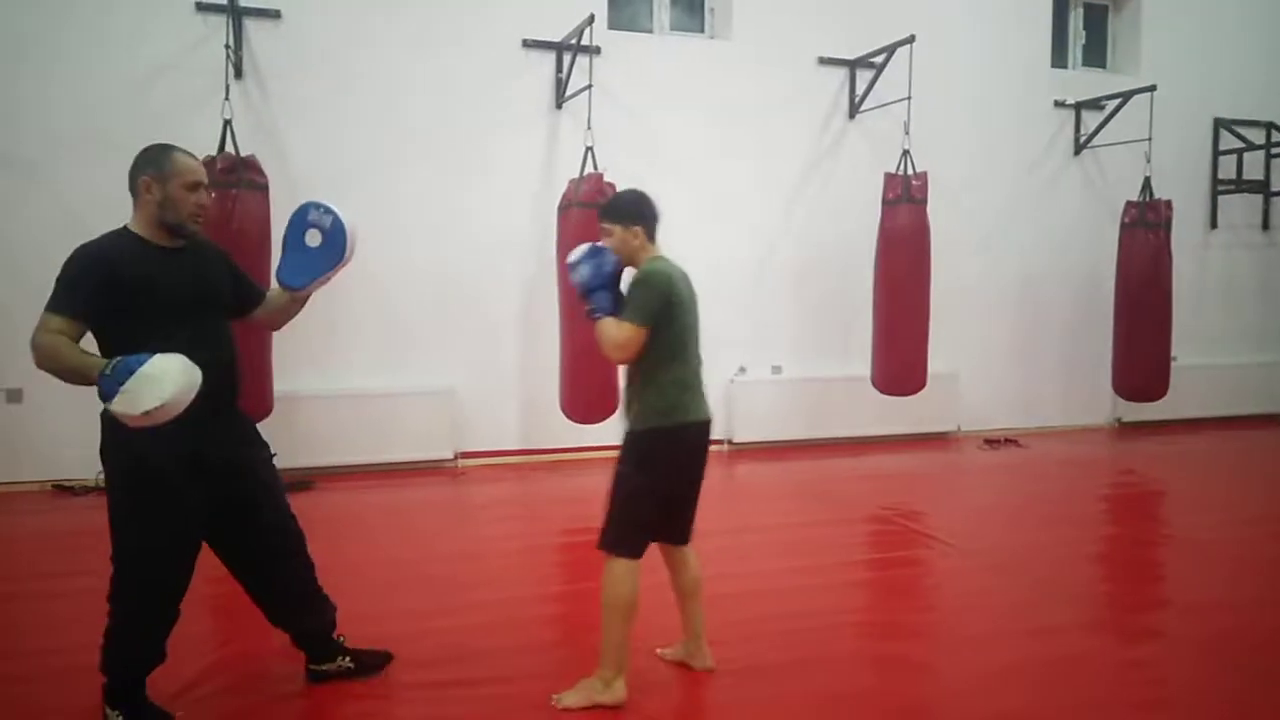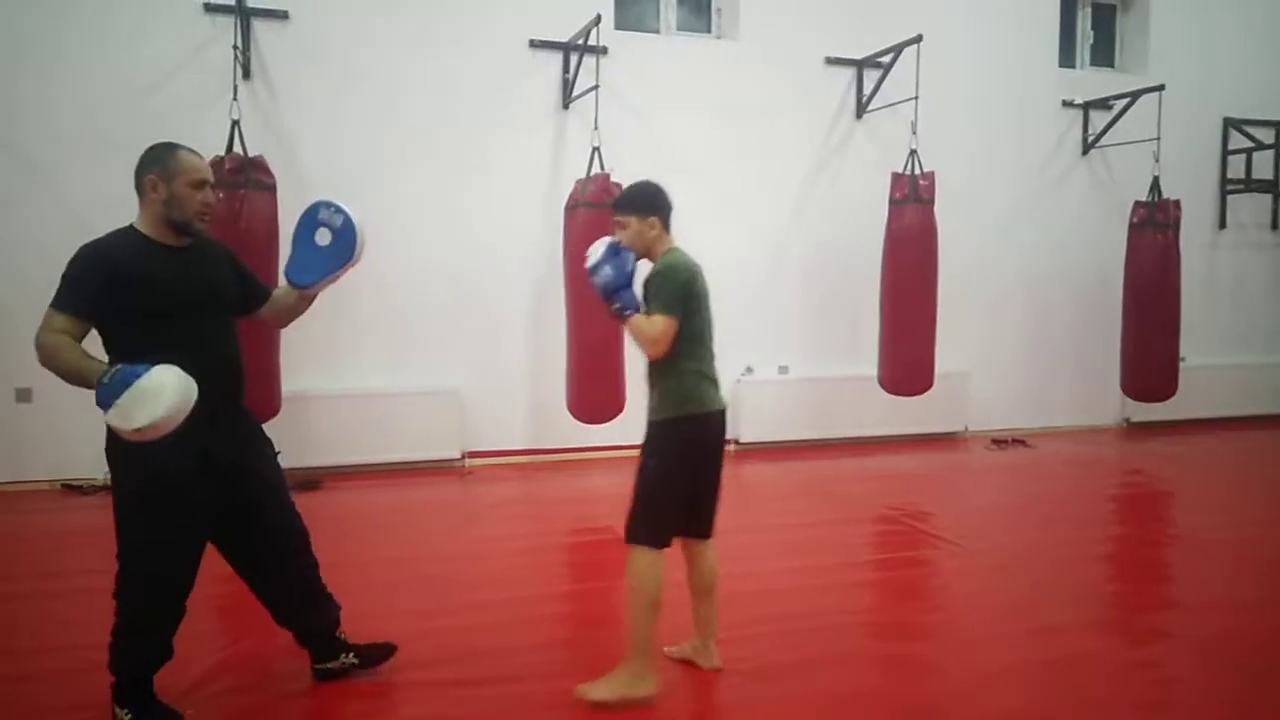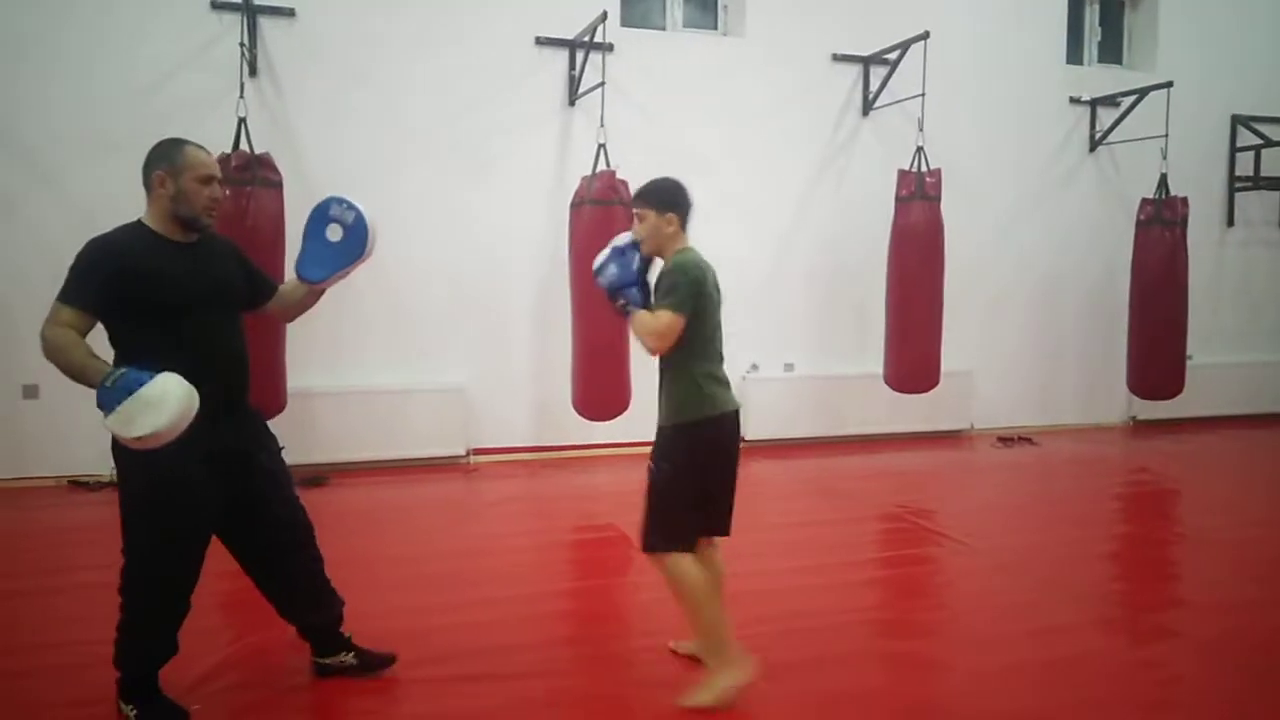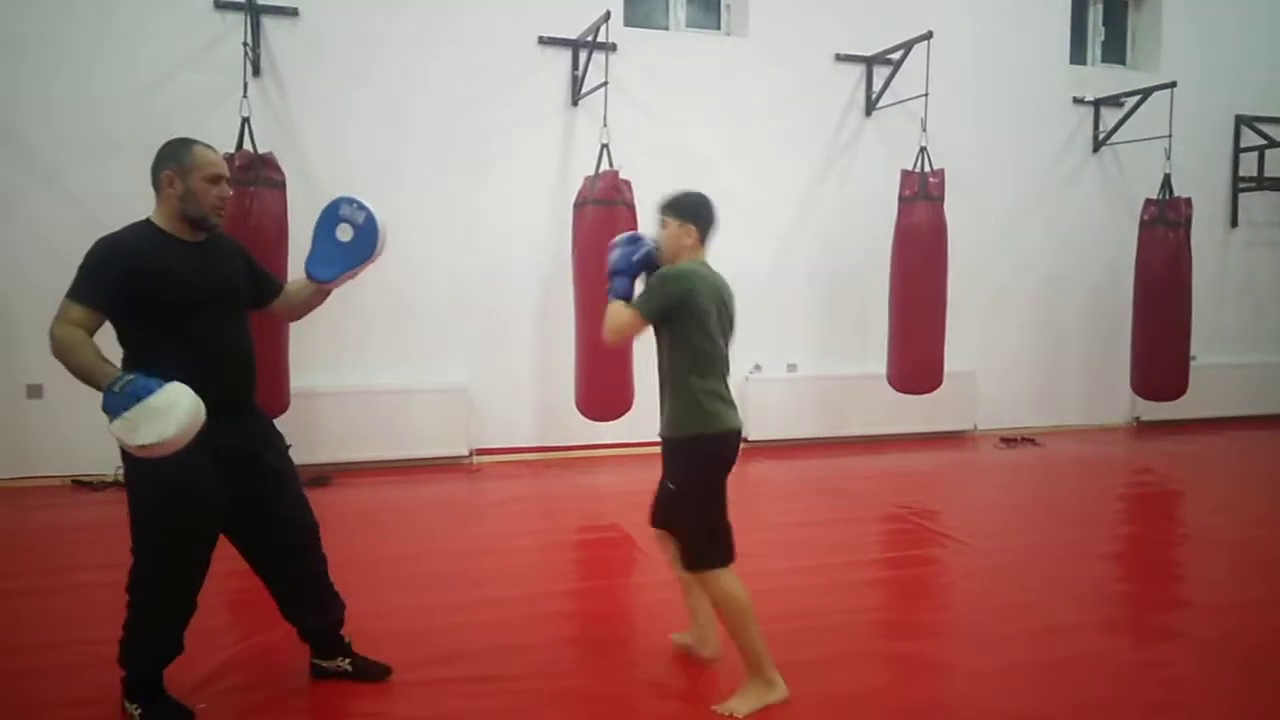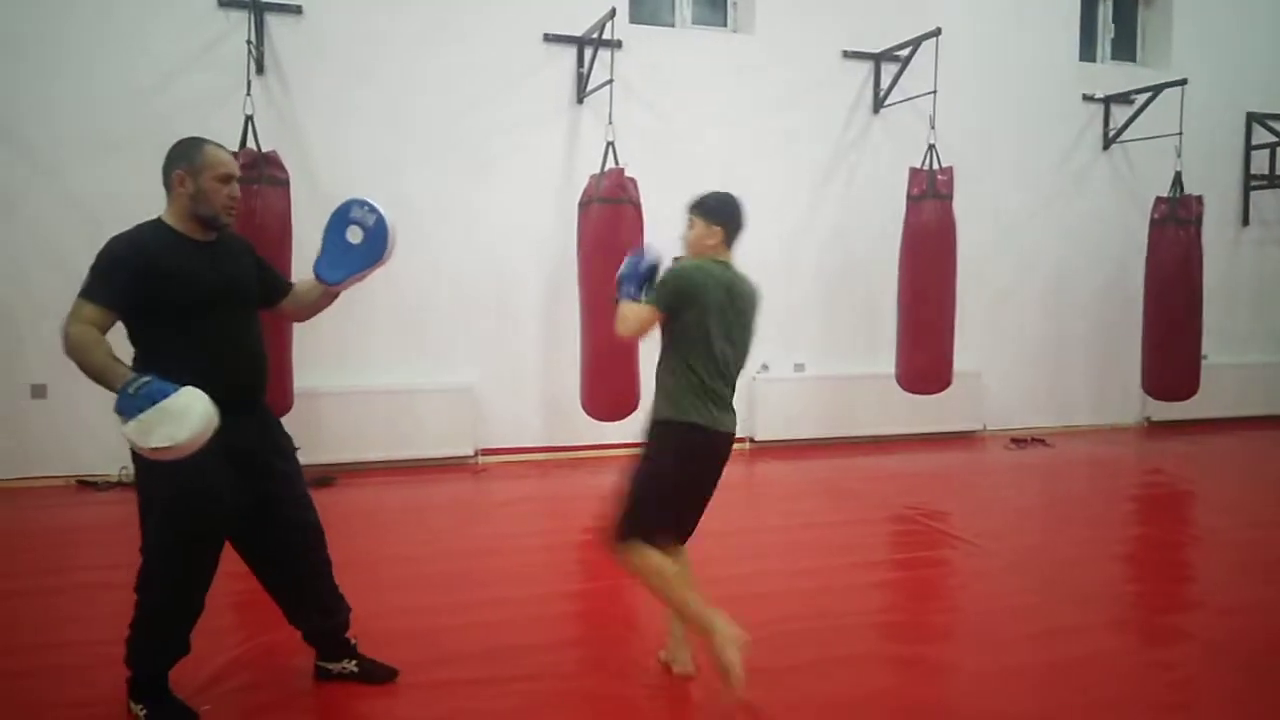
dt=0.1s
person 1, frame 1
left shoulder: (207, 256)
right shoulder: (100, 260)
left elbow: (267, 314)
right elbow: (47, 343)
right wrist: (105, 373)
left hip: (226, 434)
right hip: (149, 446)
left knee: (276, 542)
right knee: (150, 572)
left ankle: (324, 650)
person 1, frame 2
left shoulder: (213, 255)
right shoulder: (106, 259)
left elbow: (273, 311)
right elbow: (52, 340)
right wrist: (103, 377)
left hip: (231, 433)
right hip: (155, 445)
left knee: (282, 540)
right knee: (156, 569)
left ankle: (328, 648)
person 1, frame 3
left shoulder: (220, 250)
right shoulder: (113, 254)
left elbow: (280, 305)
right elbow: (57, 333)
right wrist: (106, 378)
left hip: (237, 429)
right hip: (162, 442)
left knee: (286, 535)
right knee: (161, 566)
left ankle: (330, 644)
person 1, frame 4
left shoulder: (225, 250)
right shoulder: (122, 253)
left elbow: (286, 304)
right elbow: (66, 331)
right wrist: (113, 381)
left hip: (244, 427)
left knee: (293, 537)
right knee: (169, 563)
left ankle: (329, 649)
person 1, frame 5
left shoulder: (236, 249)
right shoulder: (134, 252)
left elbow: (294, 304)
right elbow: (79, 331)
right wrist: (126, 382)
left hip: (253, 429)
left knee: (299, 539)
right knee: (178, 564)
left ankle: (335, 651)
person 2, frame 1
left shoulder: (649, 280)
right shoulder: (672, 276)
left elbow: (619, 349)
left wrist: (598, 298)
right wrist: (610, 294)
left hip: (658, 431)
right hip: (692, 424)
left knee: (621, 553)
right knee: (676, 542)
left ankle: (608, 680)
right ankle: (695, 646)
person 2, frame 2
left shoulder: (668, 273)
right shoulder: (683, 268)
left elbow: (654, 343)
left wrist: (619, 297)
right wrist: (627, 297)
left hip: (680, 421)
right hip: (703, 416)
left knee: (644, 542)
right knee: (693, 539)
left ankle: (636, 673)
right ankle: (705, 645)
person 2, frame 3
left shoulder: (679, 271)
right shoulder: (694, 267)
left elbow: (657, 340)
left wrist: (625, 296)
right wrist: (635, 288)
left hip: (692, 422)
right hip: (715, 417)
left knee: (667, 547)
right knee: (703, 536)
left ankle: (730, 662)
right ankle: (713, 643)
person 2, frame 4
left shoulder: (672, 278)
right shoulder: (714, 284)
left elbow: (615, 331)
left wrist: (620, 278)
left hip: (695, 436)
right hip: (723, 430)
left knee: (705, 563)
right knee: (668, 529)
right ankle: (701, 634)
person 2, frame 5
left shoulder: (685, 274)
right shoulder: (747, 291)
left elbow: (628, 329)
left wrist: (631, 286)
left hip: (679, 428)
right hip: (718, 431)
left knee: (632, 544)
right knee: (665, 538)
left ankle: (717, 631)
right ankle: (680, 648)
